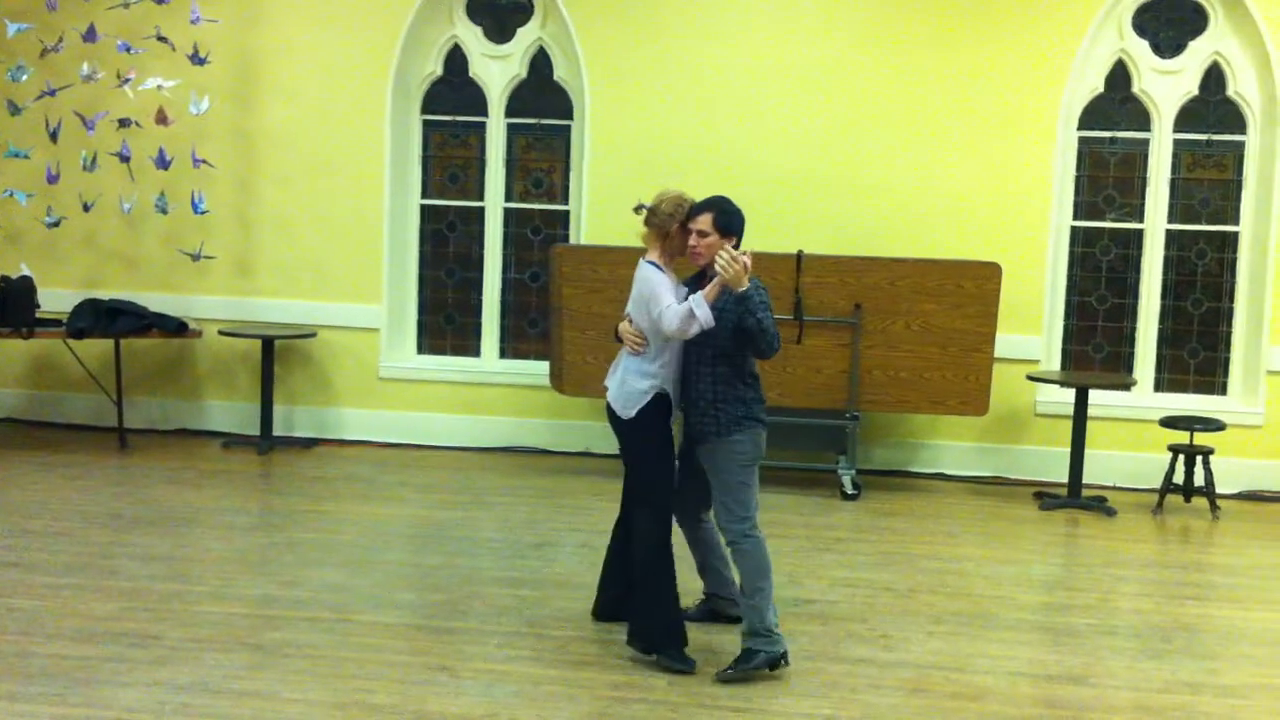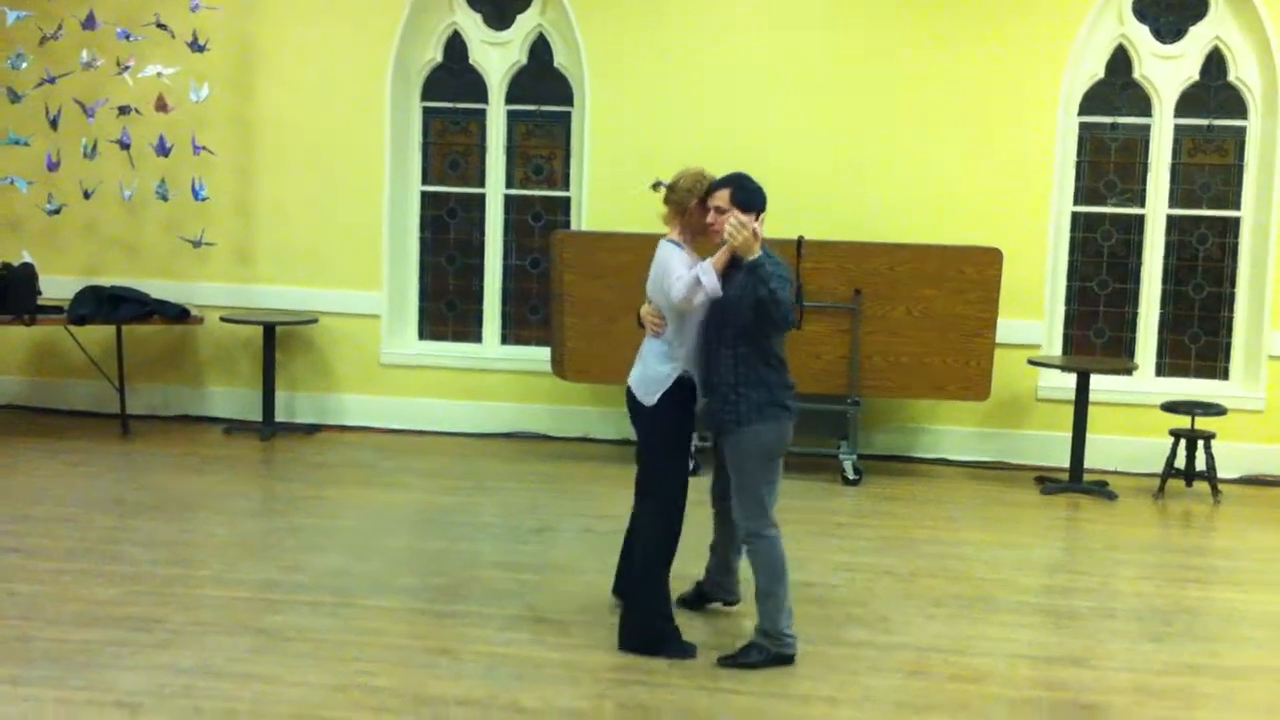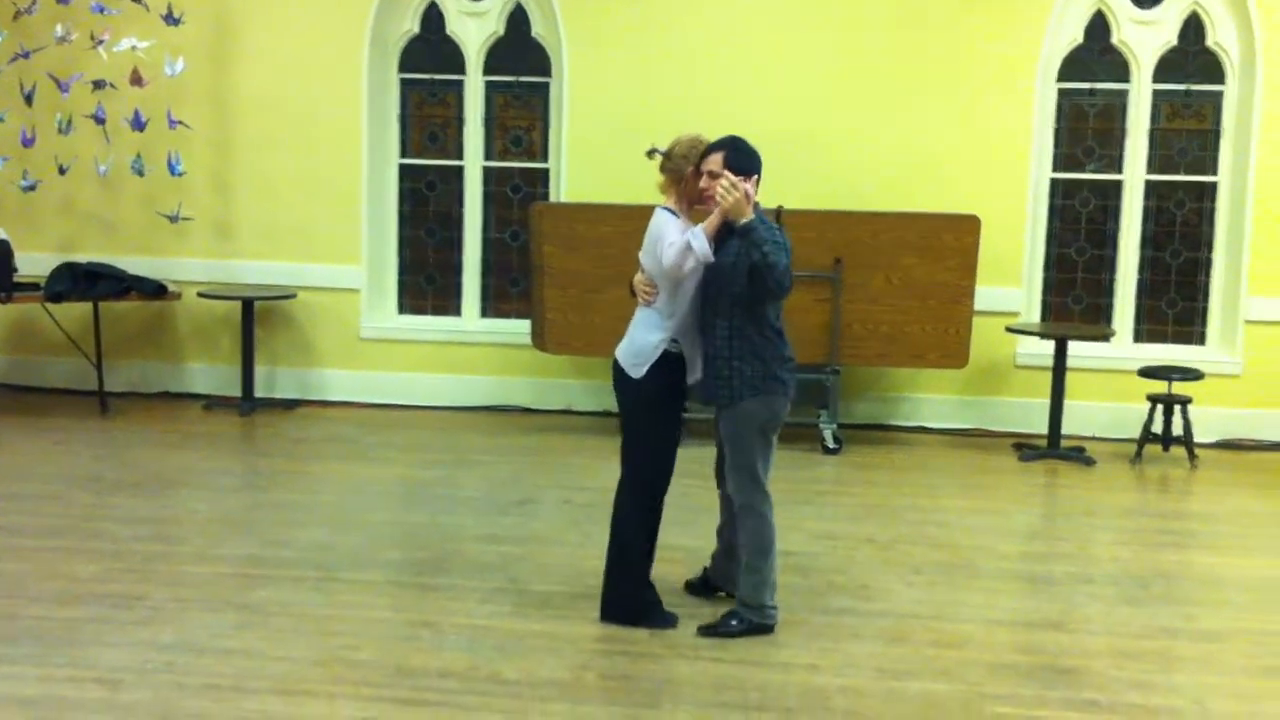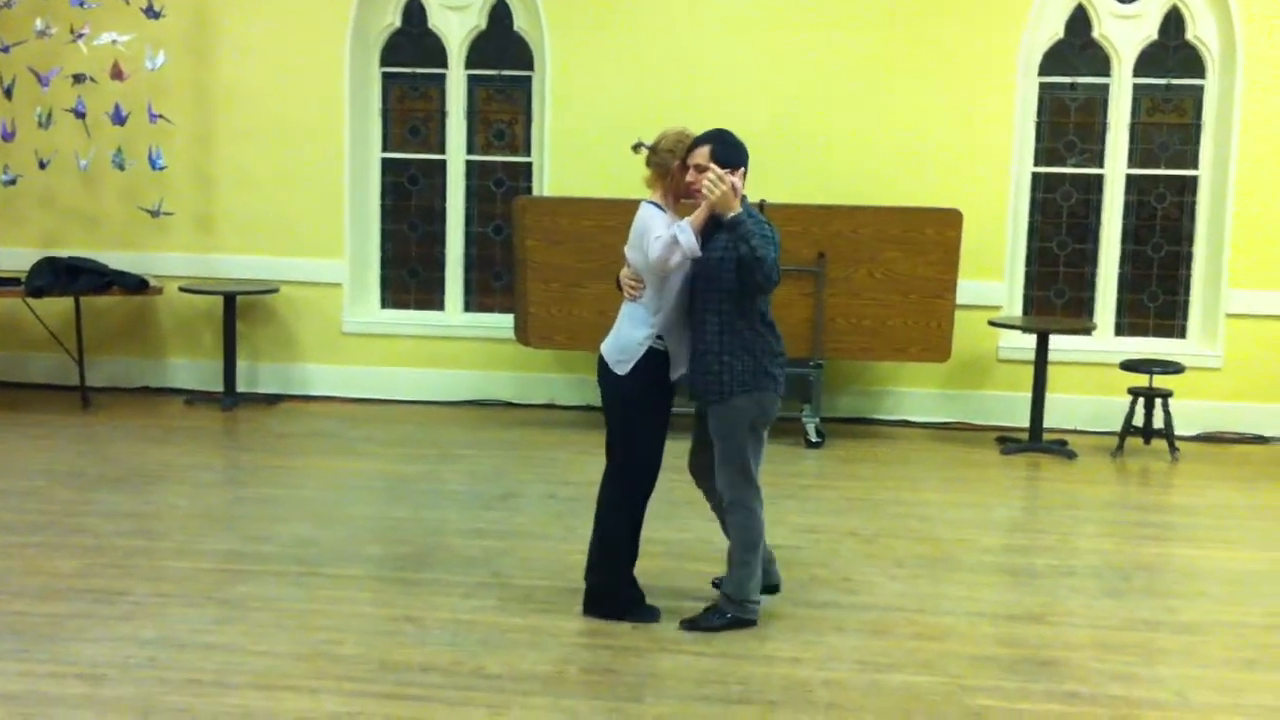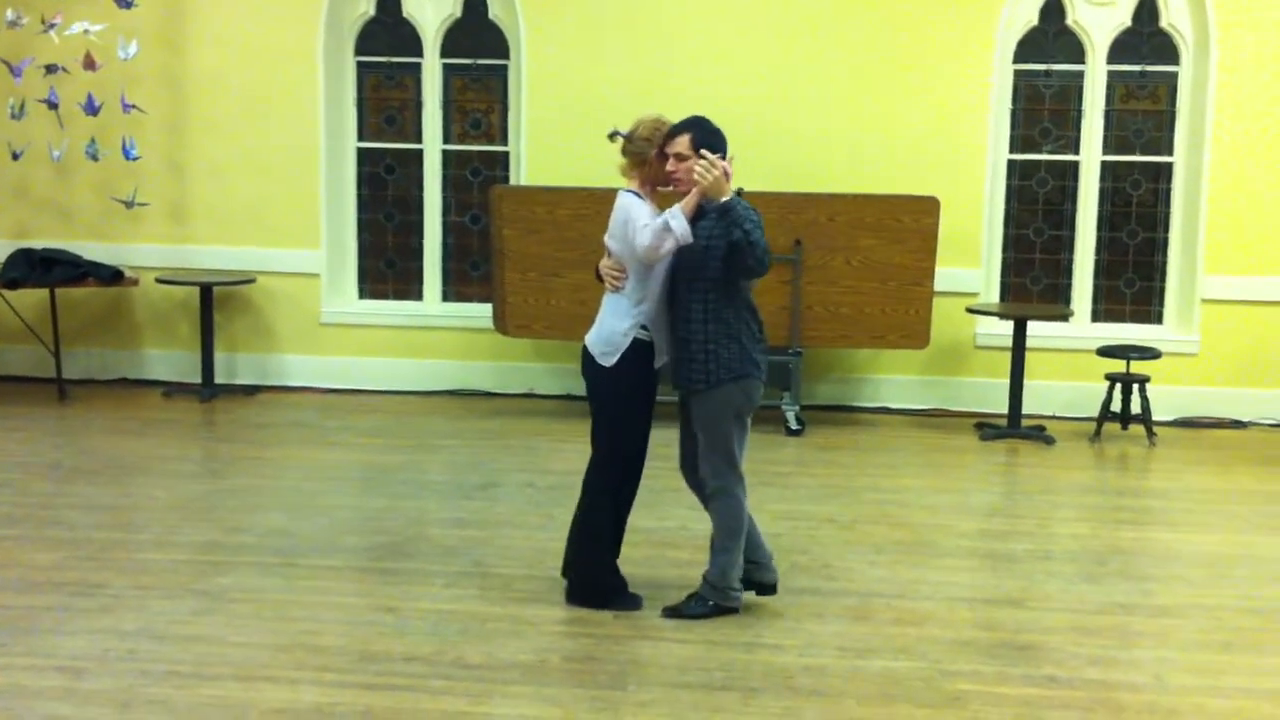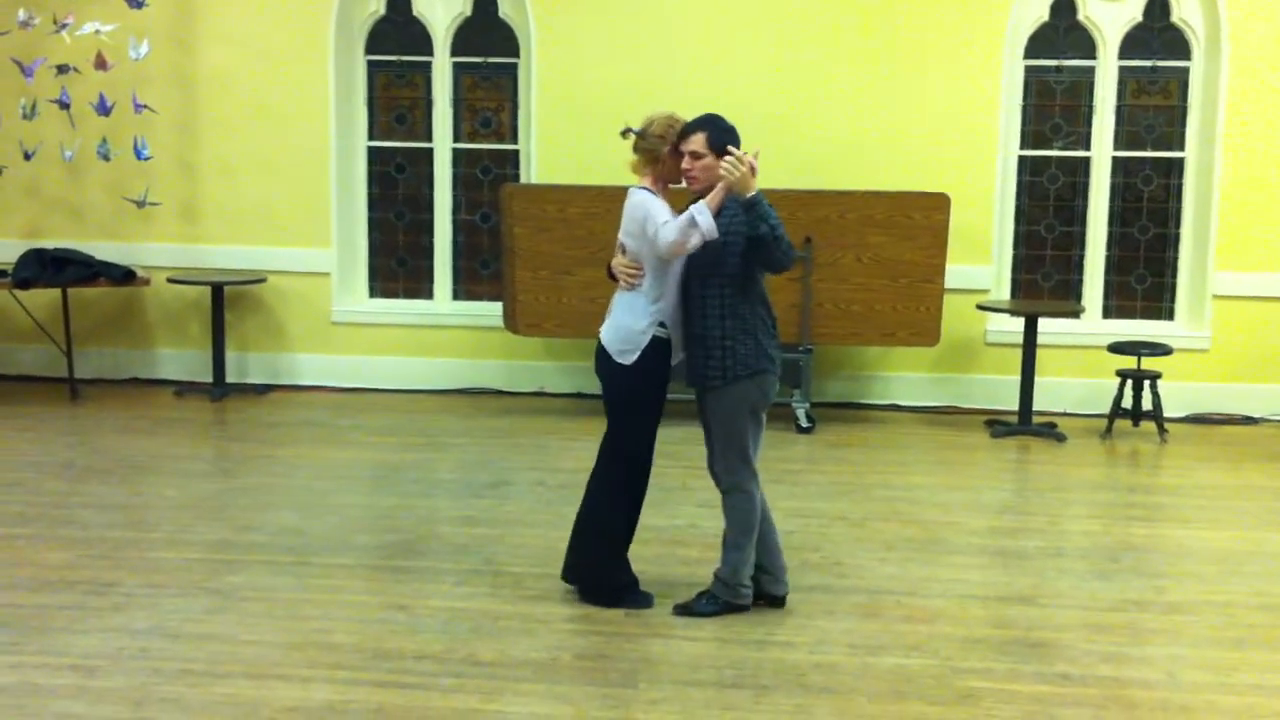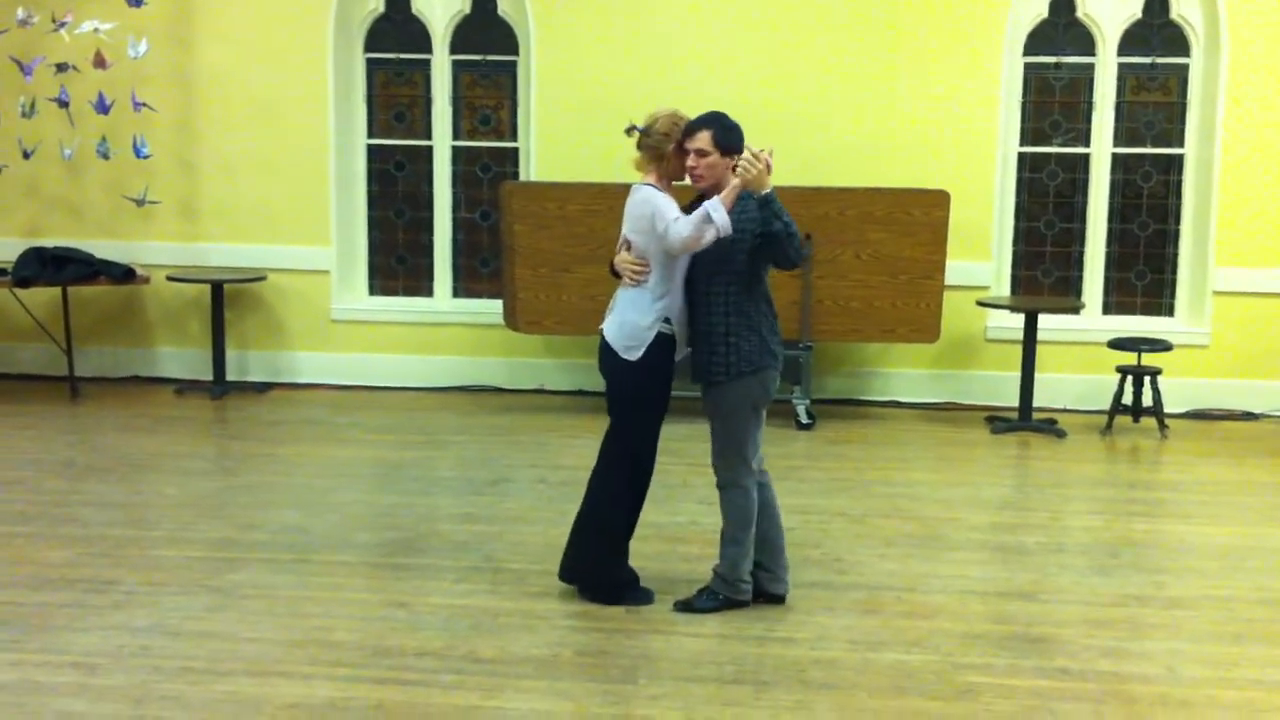
dt=0.3s
person 1, frame 1
left shoulder: (746, 291)
right shoulder: (690, 287)
left elbow: (768, 347)
left wrist: (742, 289)
right wrist: (626, 328)
left hip: (735, 427)
right hip: (698, 424)
left knee: (739, 528)
right knee: (688, 511)
left ankle: (765, 641)
right ankle: (723, 599)
person 1, frame 2
left shoulder: (766, 269)
right shoulder: (722, 269)
left elbow: (784, 319)
left wrist: (754, 256)
right wrist: (649, 311)
left hip: (760, 414)
right hip: (731, 411)
left knee: (756, 523)
right knee: (725, 504)
left ankle: (777, 639)
right ankle: (719, 584)
person 1, frame 3
left shoulder: (763, 235)
right shoulder: (718, 235)
left elbow: (778, 284)
left wrist: (746, 220)
right wrist: (643, 281)
left hip: (757, 385)
right hip: (731, 382)
left knee: (749, 494)
right knee: (730, 484)
left ankle: (757, 608)
right ankle: (725, 572)
person 1, frame 4
left shoulder: (752, 227)
right shoulder: (705, 230)
left elbow: (767, 278)
left wrist: (733, 214)
right wrist: (630, 275)
left hip: (746, 380)
right hip: (716, 378)
left knee: (737, 488)
right knee: (706, 471)
left ankle: (740, 602)
right ankle: (757, 568)
person 1, frame 5
left shoulder: (734, 215)
right shoulder: (683, 217)
left elbow: (758, 263)
left wrist: (723, 199)
right wrist: (610, 265)
left hip: (729, 368)
right hip: (696, 367)
left knee: (720, 478)
right knee: (697, 470)
left ankle: (722, 590)
right ankle: (756, 566)
person 1, frame 6
left shoulder: (744, 213)
left elbow: (781, 259)
right elbow: (656, 264)
left wrist: (750, 195)
right wrist: (620, 263)
left hip: (743, 365)
right hip: (710, 365)
left knee: (735, 477)
right knee: (731, 474)
left ankle: (733, 587)
right ankle: (769, 580)
person 1, frame 7
left shoulder: (751, 211)
right shoulder: (692, 213)
left elbow: (792, 256)
left wrist: (764, 193)
right wrist: (622, 260)
left hip: (745, 361)
right hip: (716, 361)
left knee: (735, 472)
right knee: (747, 470)
left ankle: (733, 583)
right ankle: (769, 578)
person 2, frame 1
left shoulder: (657, 274)
right shoulder: (653, 277)
right elbow: (674, 324)
right wrist: (720, 283)
left hip: (642, 402)
right hip: (641, 405)
left knee: (640, 505)
right knee: (655, 513)
left ankle: (616, 598)
right ankle: (656, 632)
person 2, frame 2
left shoulder: (681, 252)
right shoulder: (672, 254)
right elbow: (685, 295)
right wrist: (728, 250)
left hip: (670, 390)
right hip: (660, 393)
left knee: (658, 496)
right knee: (661, 504)
left ankle: (631, 585)
right ankle: (647, 629)
person 2, frame 3
left shoulder: (677, 221)
right shoulder: (667, 222)
right elbow: (677, 262)
right wrist: (722, 214)
left hip: (663, 364)
right hip: (647, 366)
left knee: (652, 476)
right knee: (643, 479)
left ankle: (630, 589)
right ankle: (628, 601)
person 2, frame 4
left shoulder: (664, 216)
right shoulder: (653, 217)
right elbow: (663, 257)
right wrist: (708, 206)
left hip: (651, 362)
right hip: (634, 364)
left knee: (638, 473)
right knee: (628, 475)
left ankle: (609, 581)
right ankle: (611, 595)
person 2, frame 5
left shoulder: (640, 205)
right shoulder: (633, 207)
right elbow: (652, 245)
right wrist: (698, 192)
left hip: (632, 352)
right hip: (620, 355)
left knee: (621, 464)
right knee: (613, 466)
left ankle: (585, 569)
right ankle: (594, 584)
person 2, frame 6
left shoulder: (646, 201)
right shoulder: (646, 204)
right elbow: (674, 240)
right wrist: (723, 188)
left hip: (633, 347)
right hip: (637, 351)
left knee: (621, 461)
right knee: (627, 464)
left ankle: (589, 568)
right ankle: (605, 581)
person 2, frame 7
left shoulder: (646, 197)
right shoulder: (654, 201)
right elbow: (686, 236)
right wrist: (736, 185)
left hip: (634, 344)
right hip: (641, 347)
left knee: (622, 457)
right knee: (629, 461)
left ankle: (587, 565)
right ankle: (606, 579)
